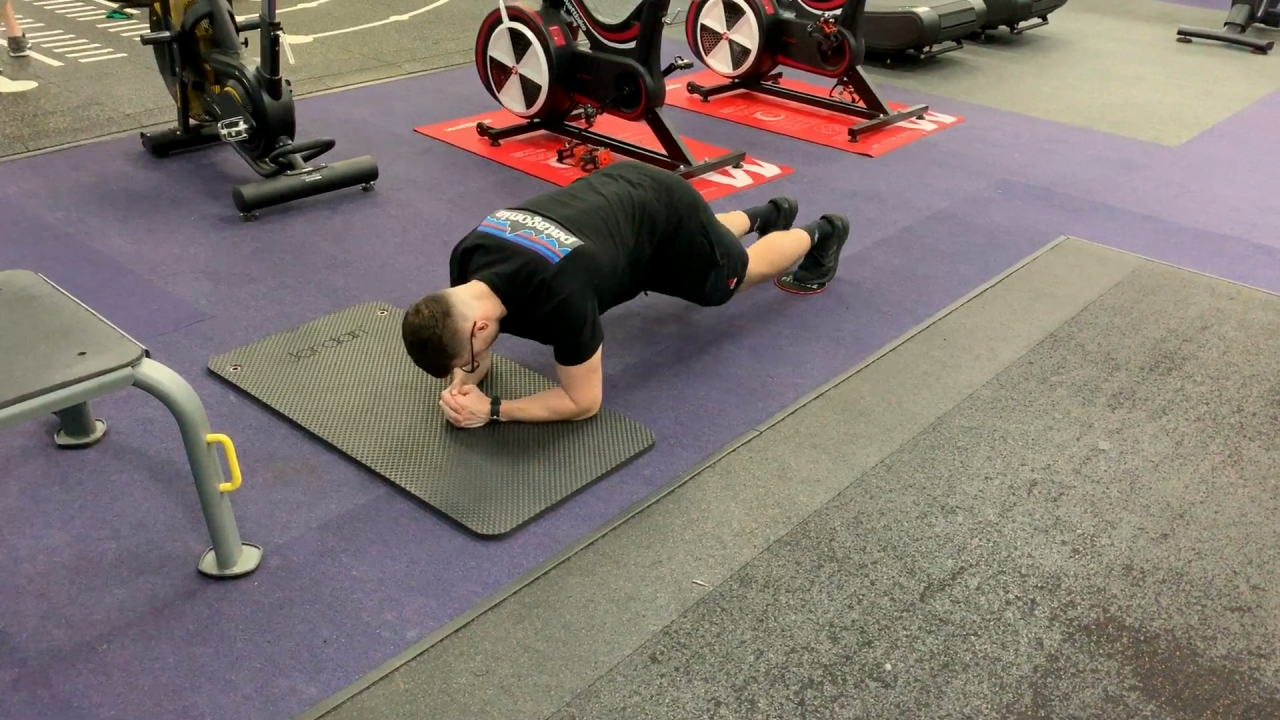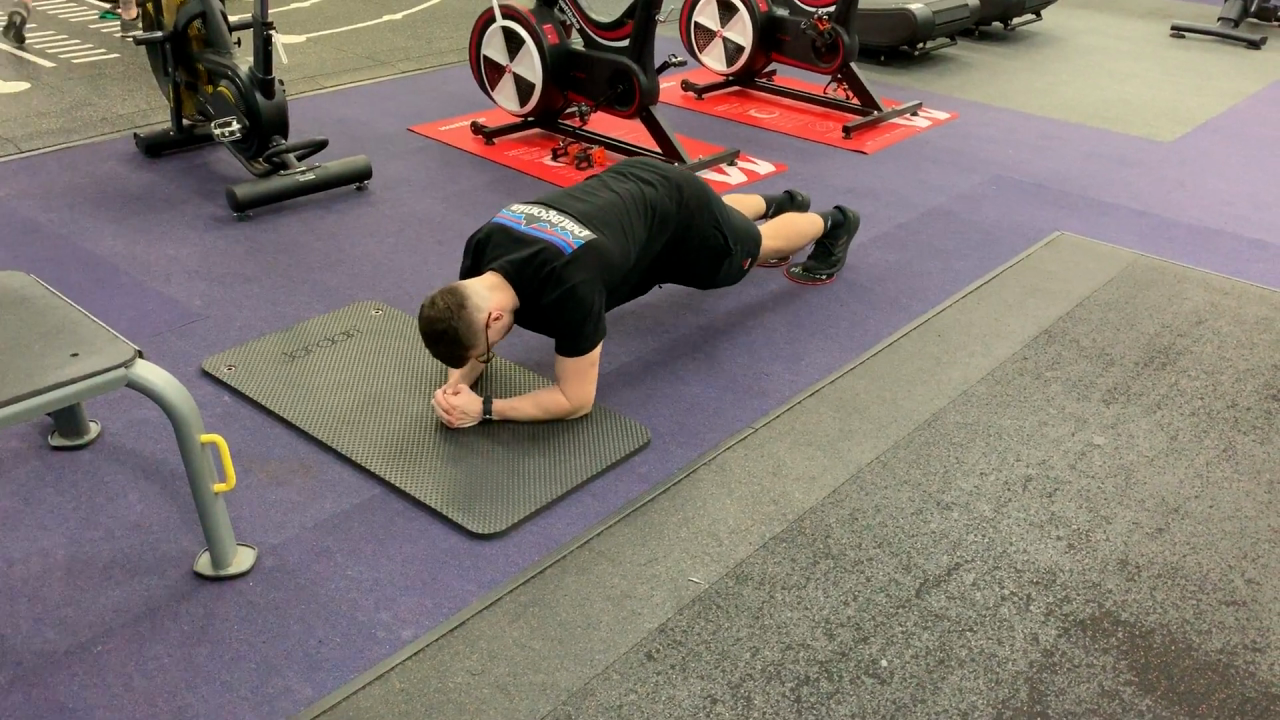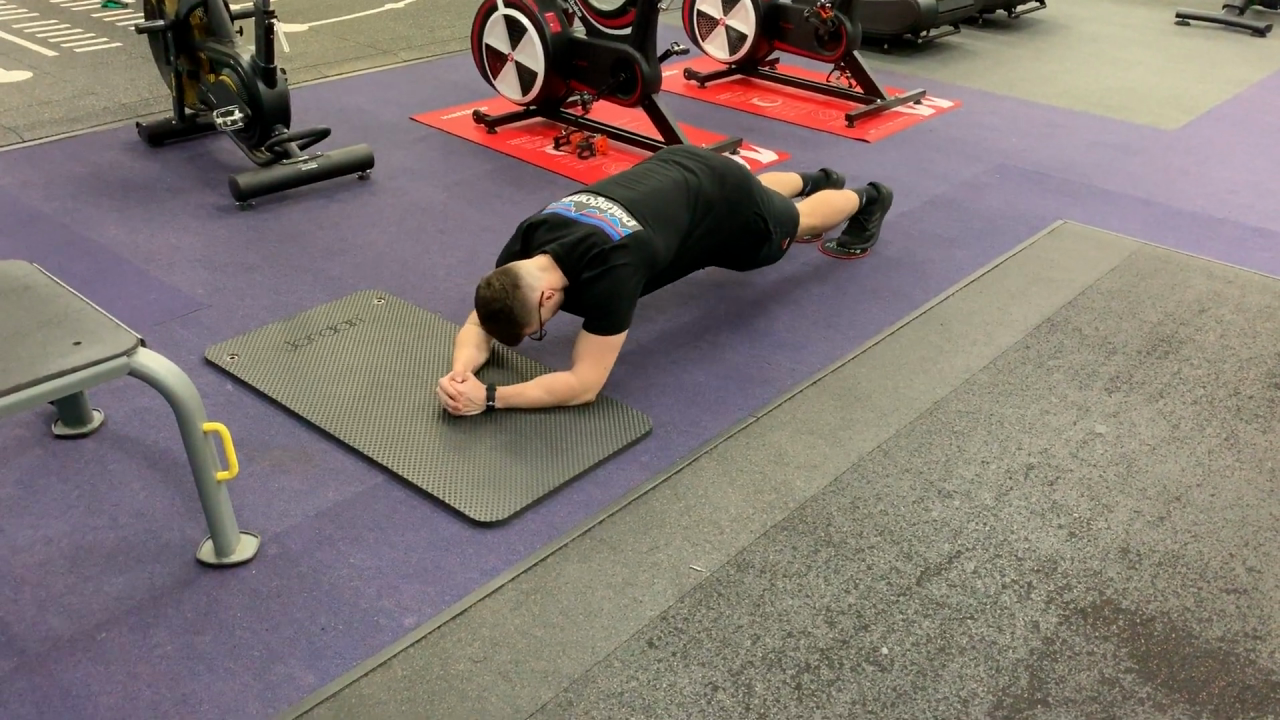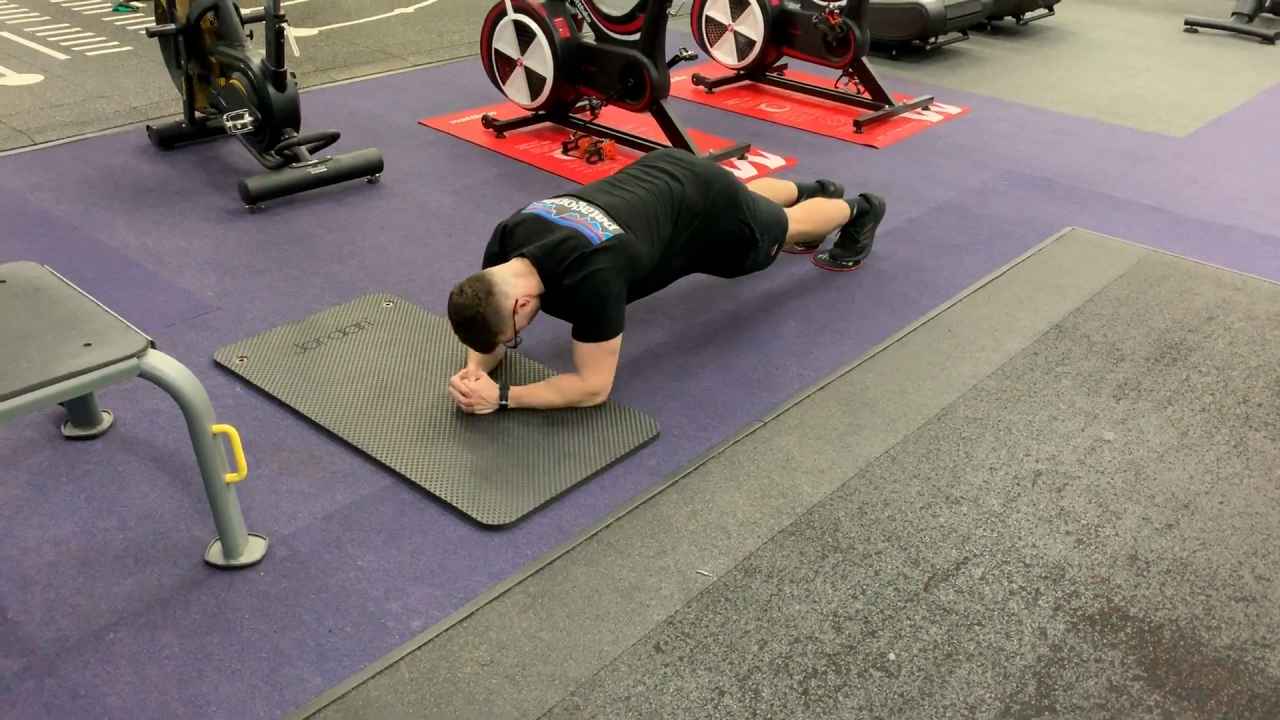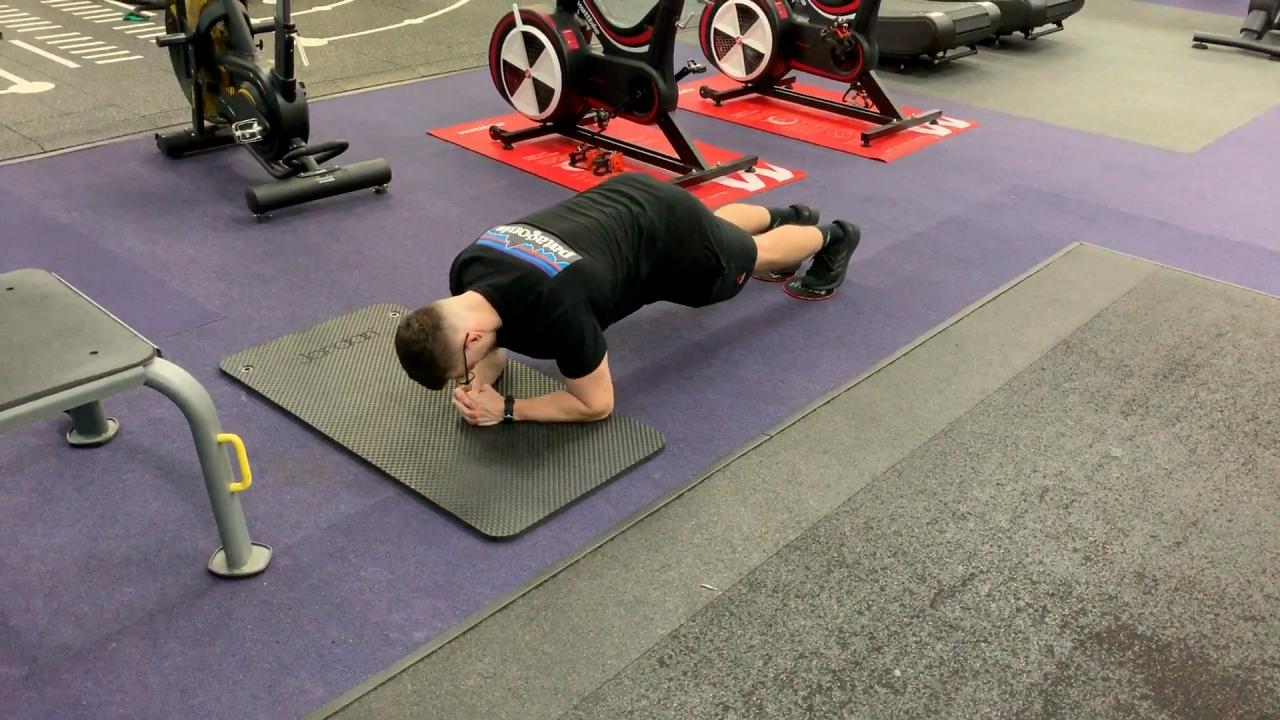
dt=0.7s
person 1, frame 1
left shoulder: (558, 296)
right shoulder: (468, 260)
left elbow: (583, 402)
right elbow: (469, 346)
left wrist: (491, 409)
right wrist: (460, 386)
left hip: (665, 209)
right hip: (621, 188)
left knee: (739, 273)
right knee: (712, 242)
left ankle: (820, 234)
right ankle: (768, 213)
person 1, frame 2
left shoulder: (567, 288)
right shoulder: (482, 251)
left elbow: (576, 401)
right elbow: (467, 340)
left wrist: (484, 410)
right wrist: (457, 385)
left hip: (679, 209)
right hip: (633, 182)
left knee: (756, 245)
right knee: (726, 217)
left ankle: (833, 223)
right ankle: (779, 202)
person 1, frame 3
left shoulder: (608, 272)
right shoulder: (529, 241)
left elbow: (584, 384)
right elbow: (478, 324)
left wrist: (489, 398)
right wrist: (460, 372)
left hip: (723, 198)
right hip: (676, 169)
left knee: (796, 221)
right knee: (767, 194)
left ankle: (866, 200)
right ankle: (816, 180)
person 1, frame 4
left shoulder: (589, 278)
right shoulder: (506, 244)
left elbow: (593, 387)
right elbow: (490, 335)
left wrist: (501, 397)
right wrist: (477, 369)
left hip: (707, 205)
right hip: (662, 174)
left knee: (784, 228)
right knee: (751, 198)
left ankle: (859, 211)
right ankle: (814, 191)
person 1, frame 5
left shoulder: (555, 310)
right shoulder: (468, 271)
left elbow: (597, 404)
right elbow: (494, 349)
left wrist: (505, 408)
right wrist: (478, 383)
left hip: (672, 234)
right hip: (626, 199)
left knee: (755, 255)
right knee: (720, 228)
left ankle: (832, 238)
right ankle: (789, 216)
